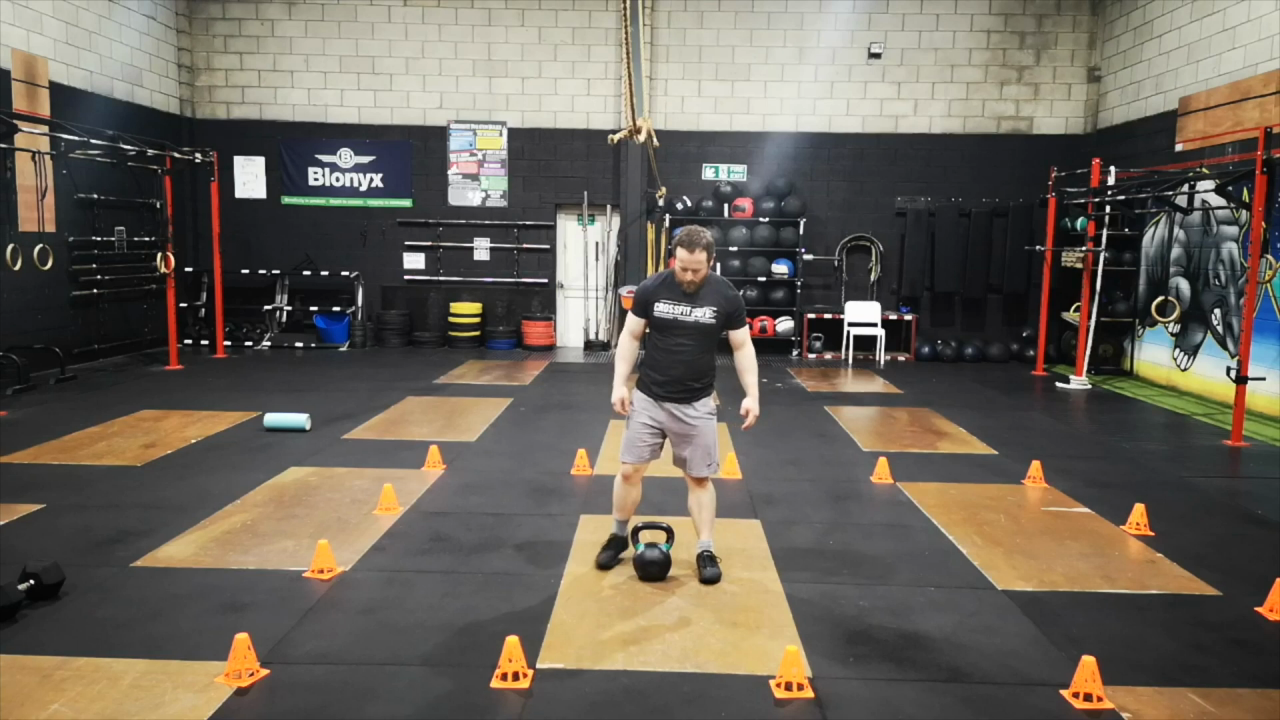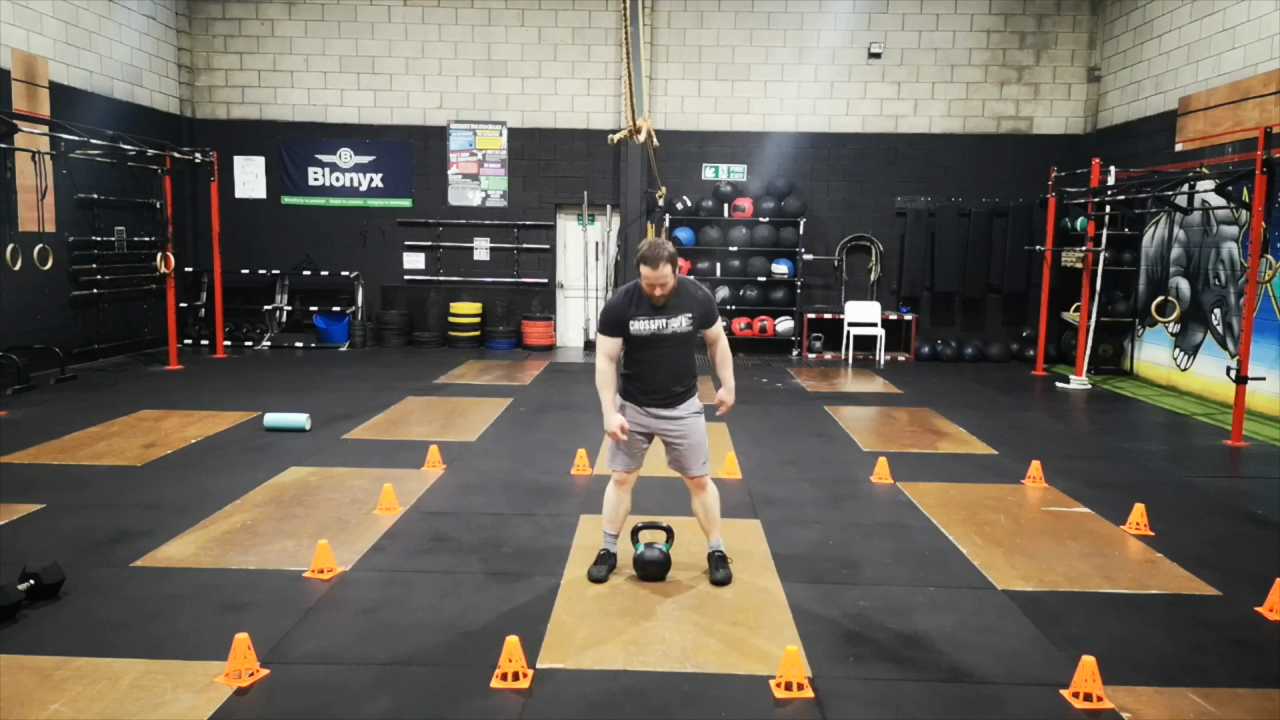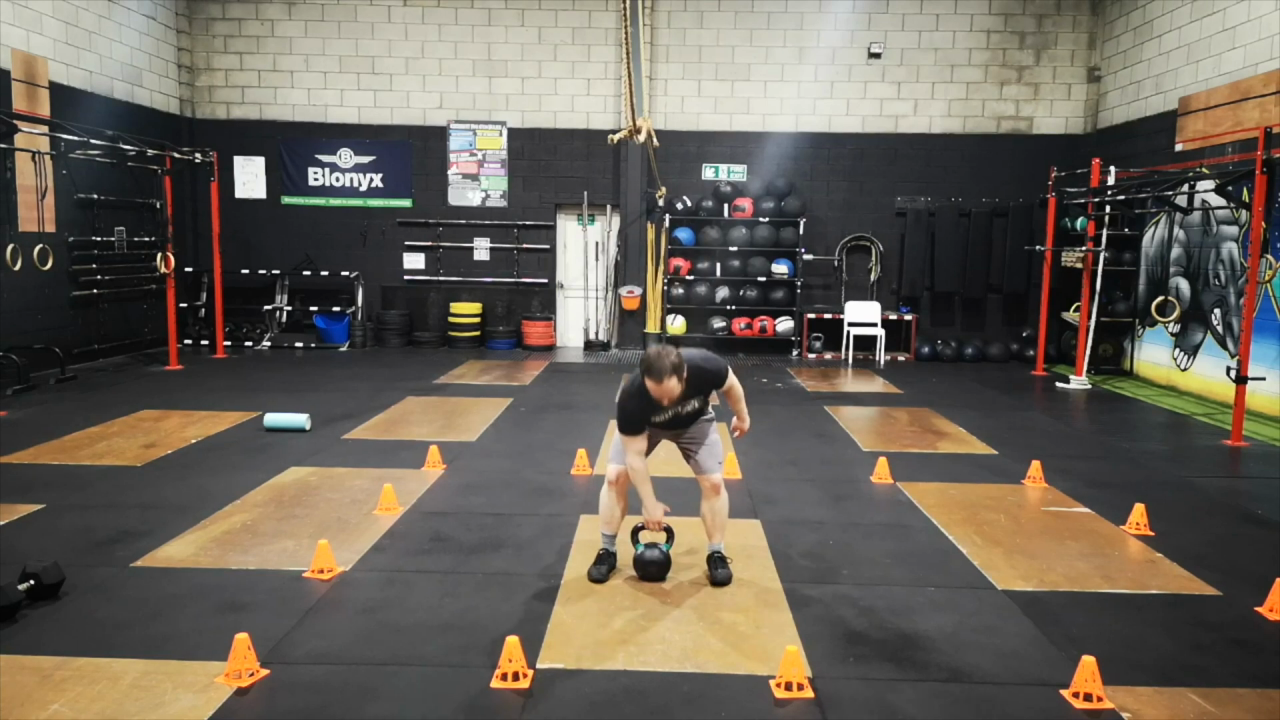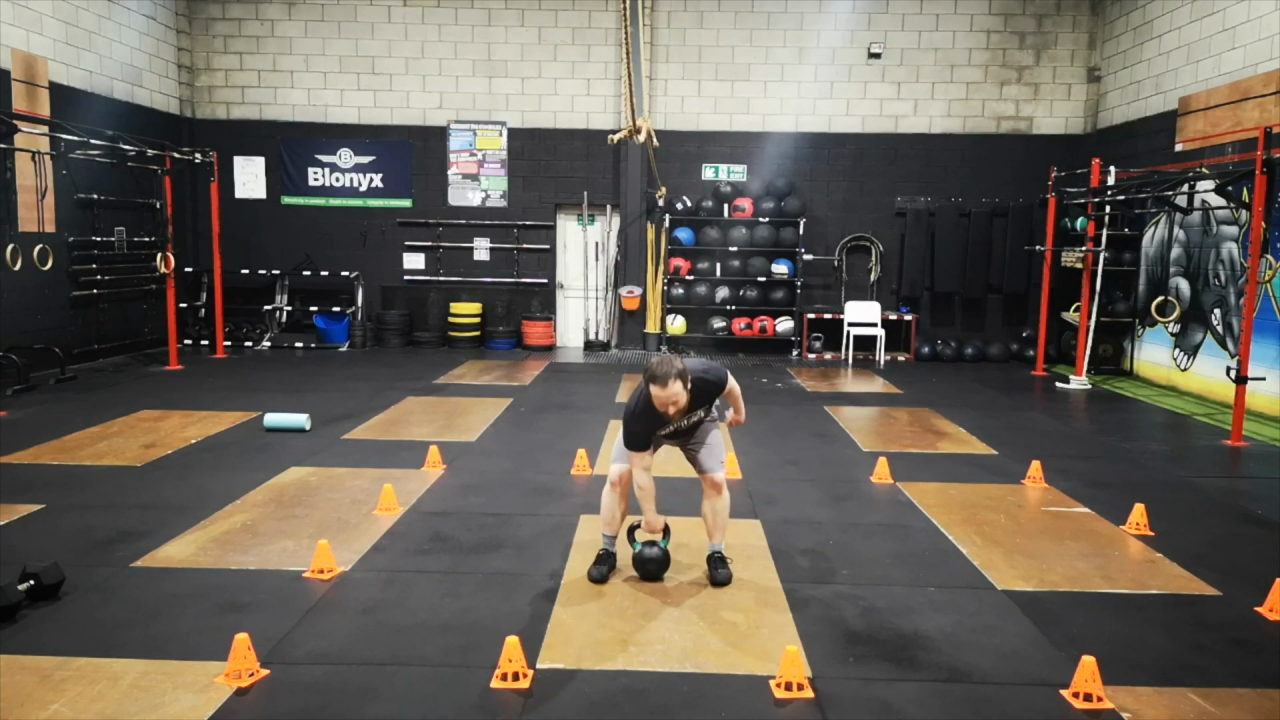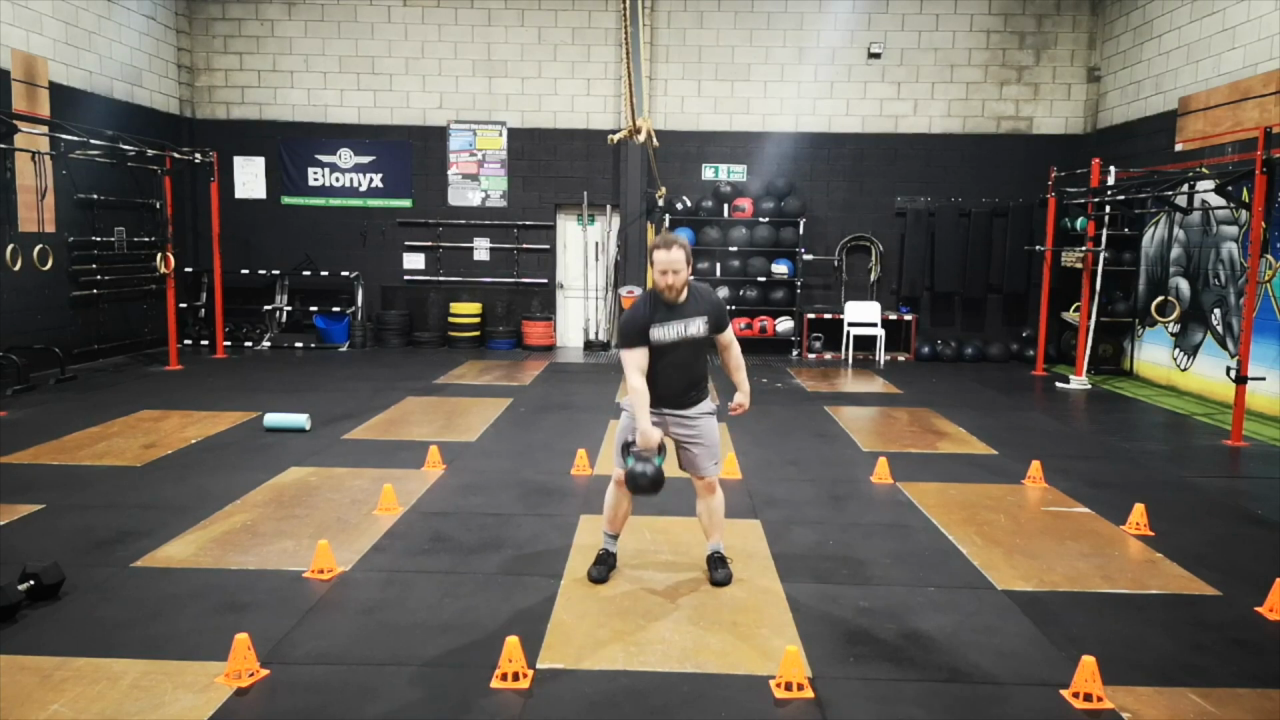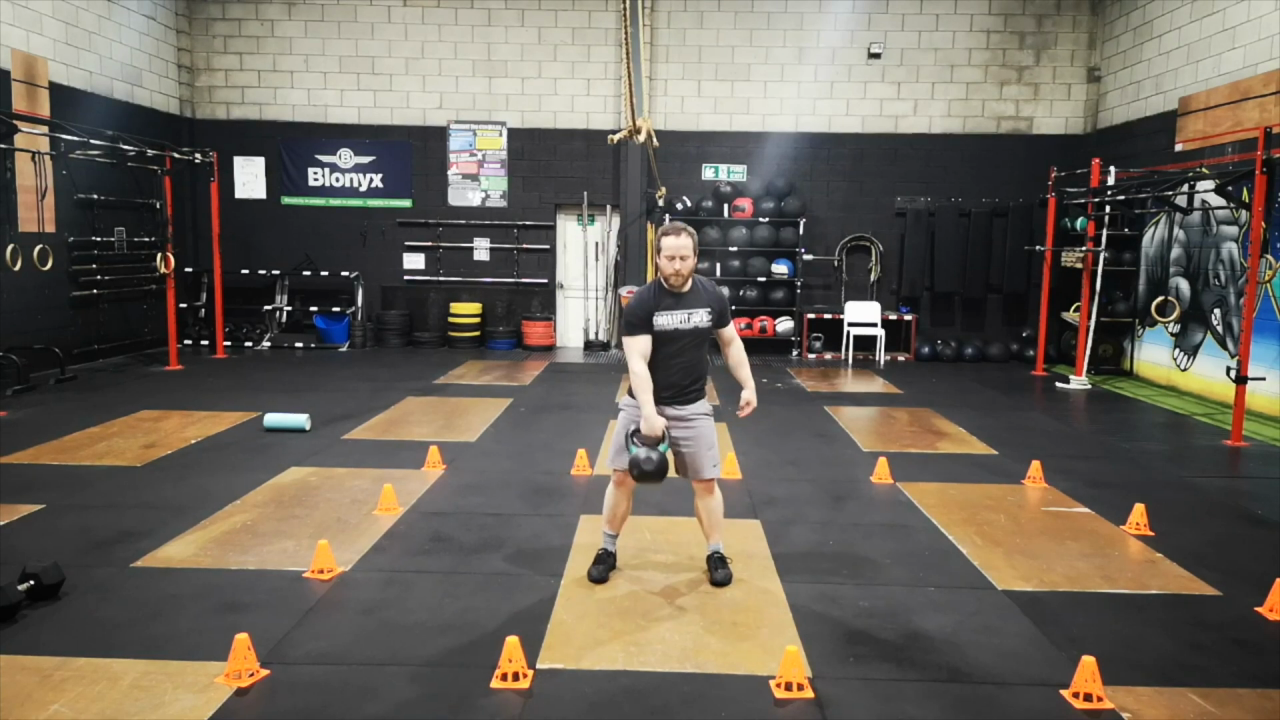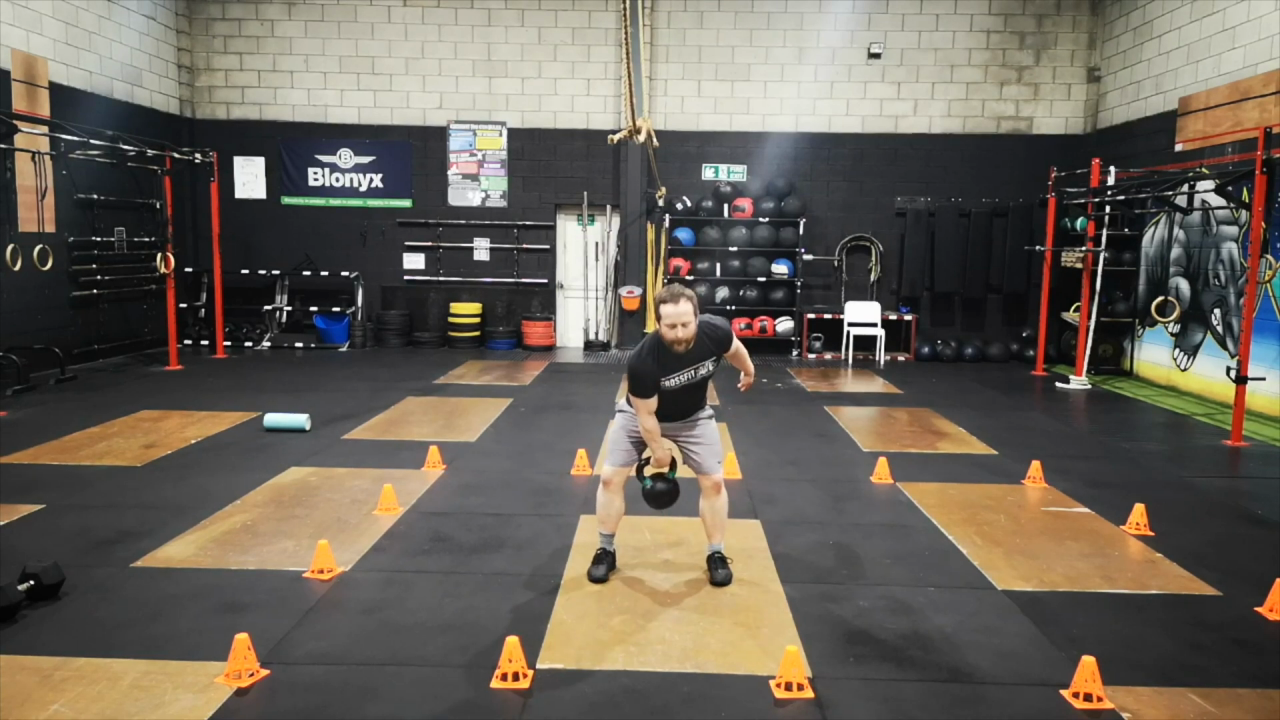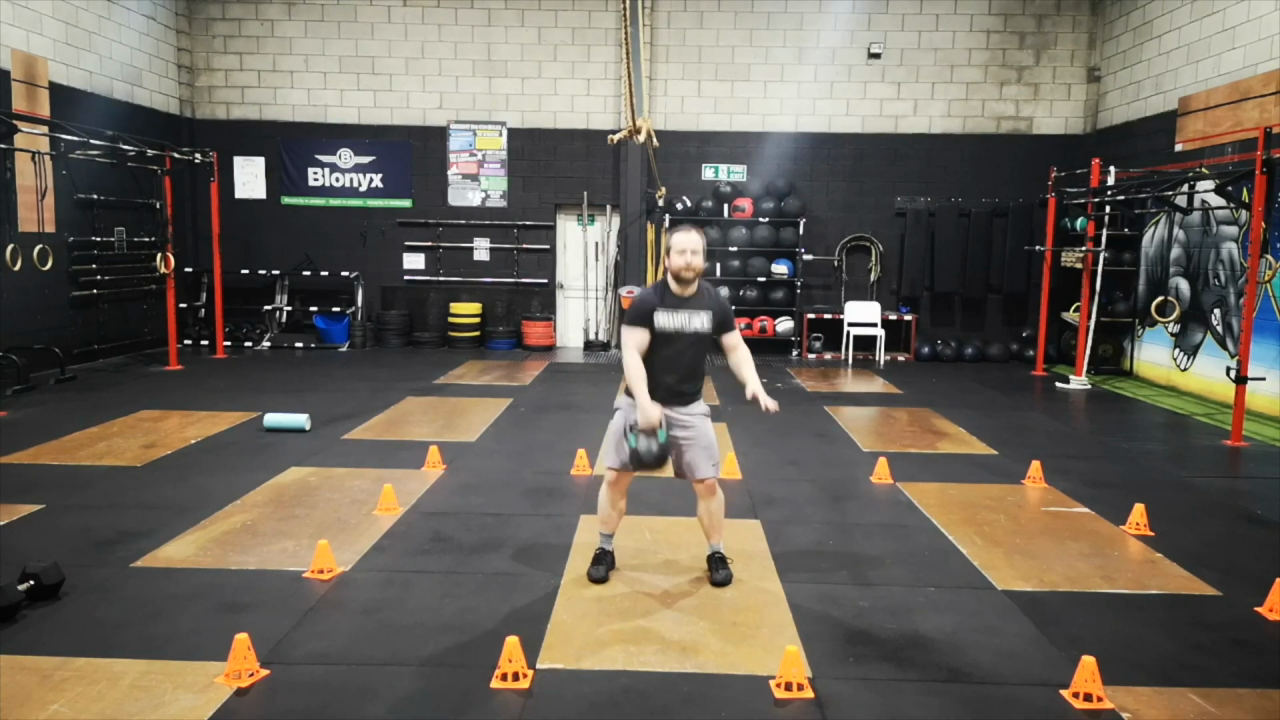
dt=0.5s
person 1, frame 1
left shoulder: (726, 296)
right shoulder: (652, 289)
left elbow: (742, 347)
right elbow: (630, 336)
left wrist: (751, 394)
right wrist: (620, 383)
left hip: (696, 404)
right hip: (648, 398)
left knee: (699, 477)
right knee: (629, 470)
left ankle: (705, 551)
right ankle: (619, 536)
person 1, frame 2
left shoulder: (697, 297)
right shoulder: (619, 304)
left elbow: (716, 341)
right elbow: (605, 360)
left wrist: (727, 385)
right wrist: (610, 412)
left hip: (683, 407)
right hip: (633, 407)
left knee: (699, 479)
right knee: (622, 477)
left ankle: (717, 551)
right ankle: (608, 551)
person 1, frame 3
left shoulder: (707, 367)
right shoulder: (632, 396)
left elbow: (730, 386)
right elbow: (634, 456)
left wrist: (742, 416)
right wrist: (650, 505)
left hip: (694, 422)
right hip: (644, 426)
left knee: (713, 481)
right knee: (616, 476)
left ankle: (716, 554)
right ankle: (607, 551)
person 1, frame 4
left shoulder: (709, 377)
right shoulder: (637, 411)
left elbow: (731, 387)
right elbow: (642, 471)
left wrist: (738, 411)
right wrist: (650, 517)
left hip: (698, 425)
right hip: (648, 430)
left knee: (715, 481)
right knee: (618, 477)
left ankle: (717, 555)
right ankle: (607, 552)
person 1, frame 5
left shoulder: (709, 301)
right shoulder: (637, 314)
left elbow: (728, 346)
right elbow: (635, 375)
left wrist: (743, 389)
right wrist: (644, 425)
left hip: (694, 409)
right hip: (645, 405)
left knee: (707, 481)
right knee: (622, 476)
left ankle: (716, 554)
right ankle: (608, 551)
person 1, frame 6
left shoulder: (712, 296)
right shoulder: (641, 303)
left elbow: (731, 343)
right elbow: (637, 363)
left wrist: (748, 385)
right wrist: (648, 414)
left hip: (692, 408)
right hip: (642, 404)
left knee: (705, 481)
right knee: (622, 476)
left ankle: (716, 553)
right ankle: (607, 551)
person 1, frame 7
left shoulder: (715, 331)
right shoulder: (643, 359)
left elbow: (734, 349)
right elbow: (645, 415)
left wrist: (749, 371)
right wrist: (658, 452)
left hip: (693, 416)
right hip: (640, 415)
left knee: (713, 480)
right knee: (611, 477)
left ankle: (716, 555)
right ankle: (606, 552)
person 1, frame 8
left shoulder: (714, 303)
right shoulder: (646, 301)
left elbow: (735, 347)
right elbow: (631, 357)
left wrist: (753, 384)
right wrist: (645, 404)
left hip: (688, 409)
right hip: (640, 403)
left knee: (707, 483)
right knee: (616, 478)
left ankle: (716, 555)
right ankle: (605, 551)
